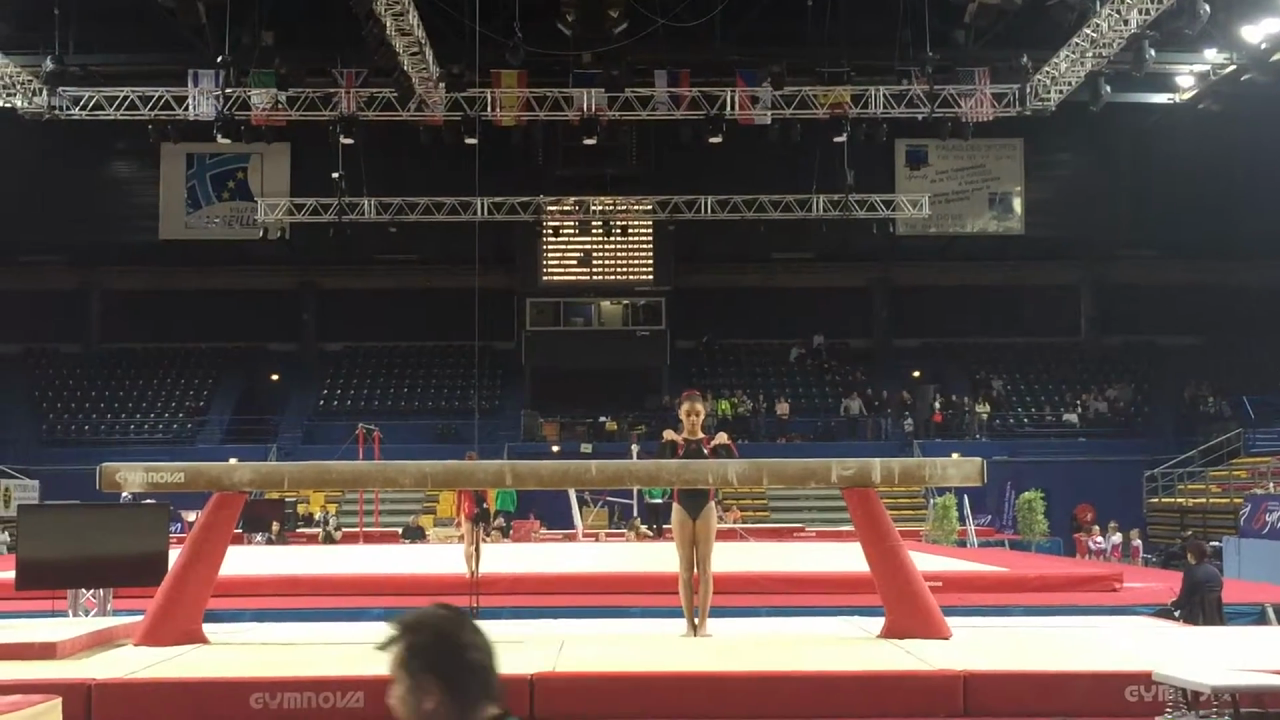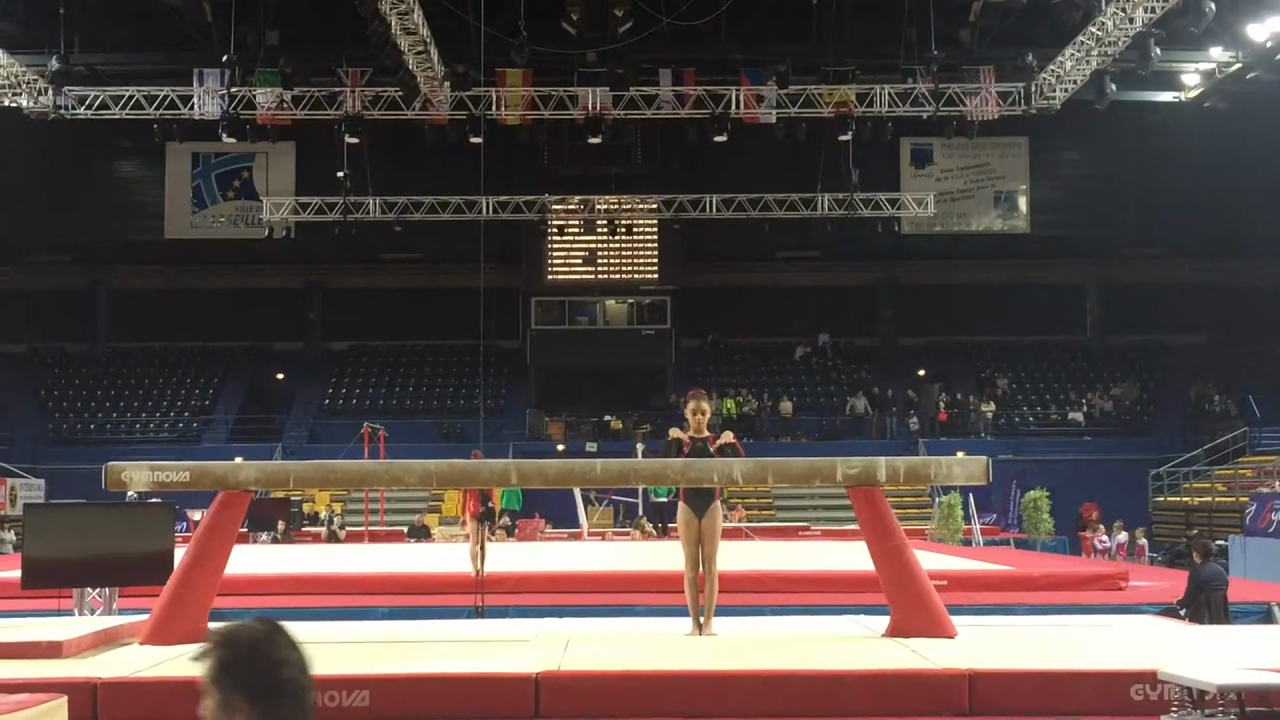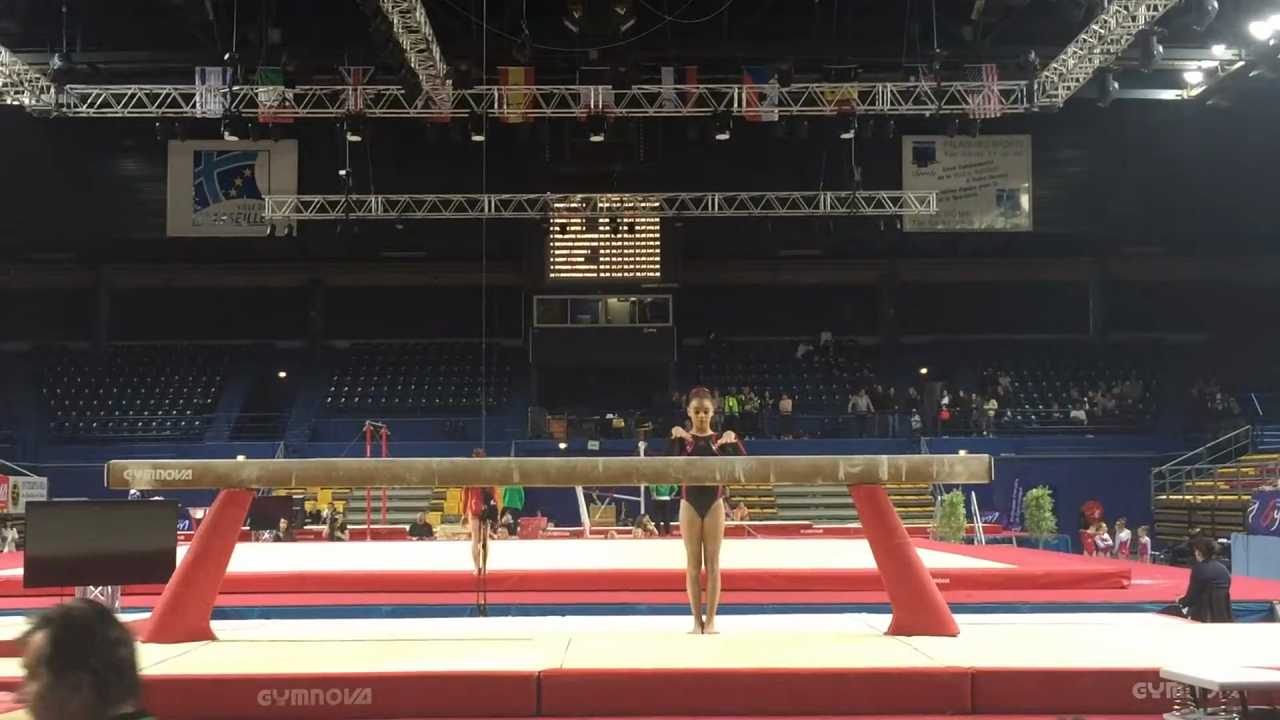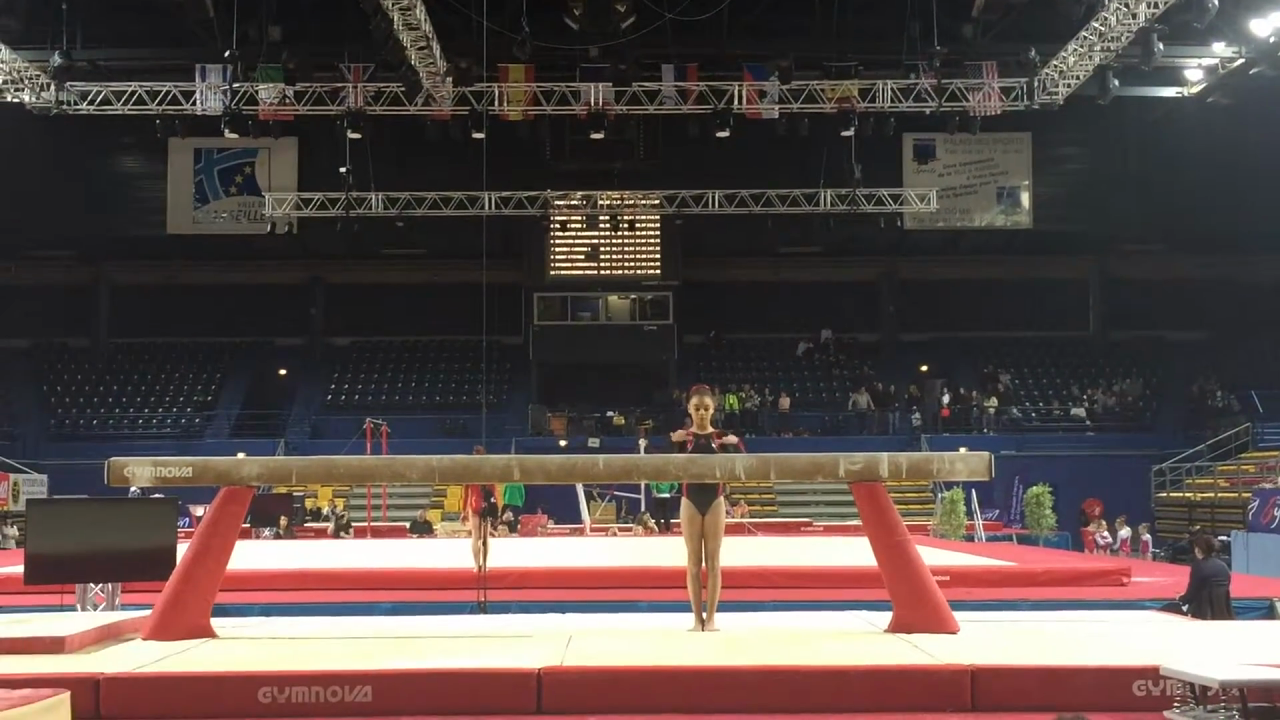
dt=0.3s
person 1, frame 1
left shoulder: (712, 442)
right shoulder: (674, 442)
left wrist: (726, 442)
right wrist: (665, 441)
left hip: (706, 507)
right hip: (682, 507)
left knee: (704, 567)
right knee: (686, 567)
left ankle: (702, 623)
right ankle: (690, 623)
person 1, frame 2
left shoulder: (717, 441)
right shoulder: (679, 440)
left wrist: (732, 440)
right wrist: (671, 439)
left hip: (711, 505)
right hip: (687, 506)
left knee: (710, 565)
right knee: (691, 566)
left ankle: (708, 622)
right ankle: (695, 622)
person 1, frame 3
left shoulder: (721, 440)
right shoulder: (682, 438)
left wrist: (734, 441)
right wrist: (675, 438)
left hip: (714, 504)
right hip: (690, 504)
left knee: (712, 564)
right knee: (693, 564)
left ankle: (710, 621)
right ankle: (697, 621)
person 1, frame 4
left shoulder: (721, 437)
right shoulder: (683, 437)
left wrist: (736, 443)
right wrist: (673, 441)
left hip: (715, 501)
right hip: (690, 502)
left knee: (713, 562)
right knee: (694, 562)
left ankle: (710, 618)
right ankle: (697, 619)
